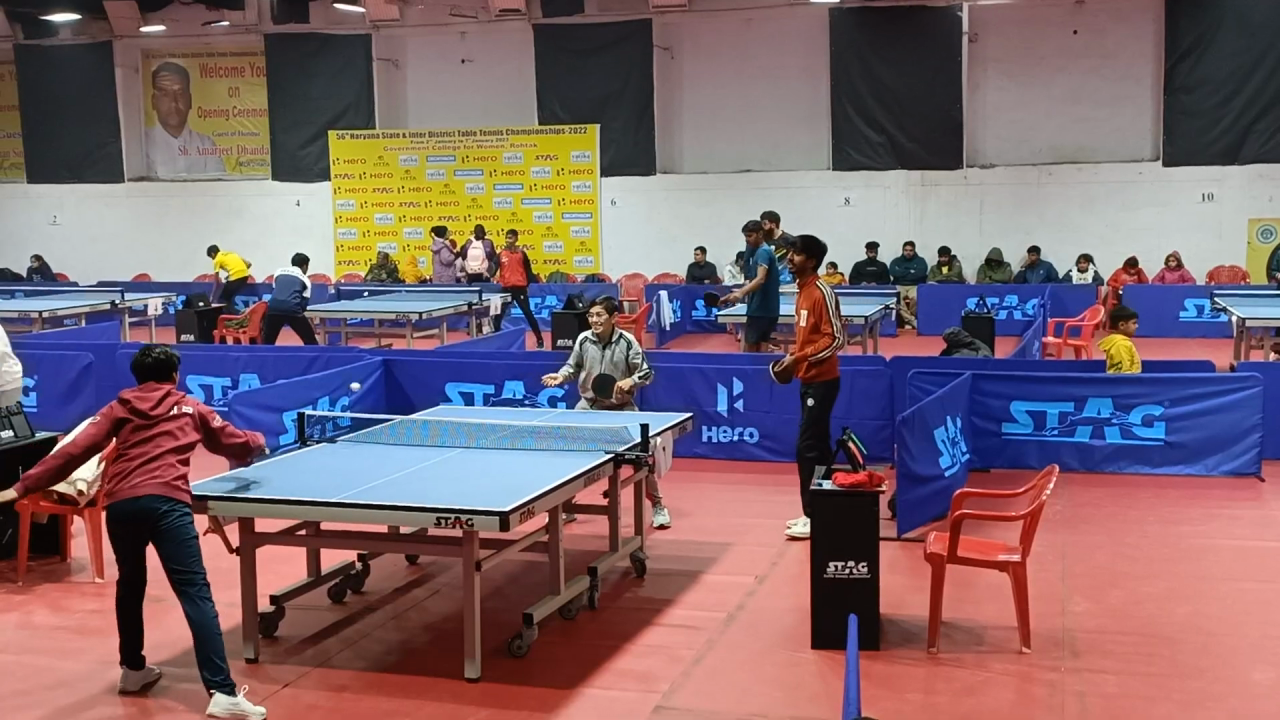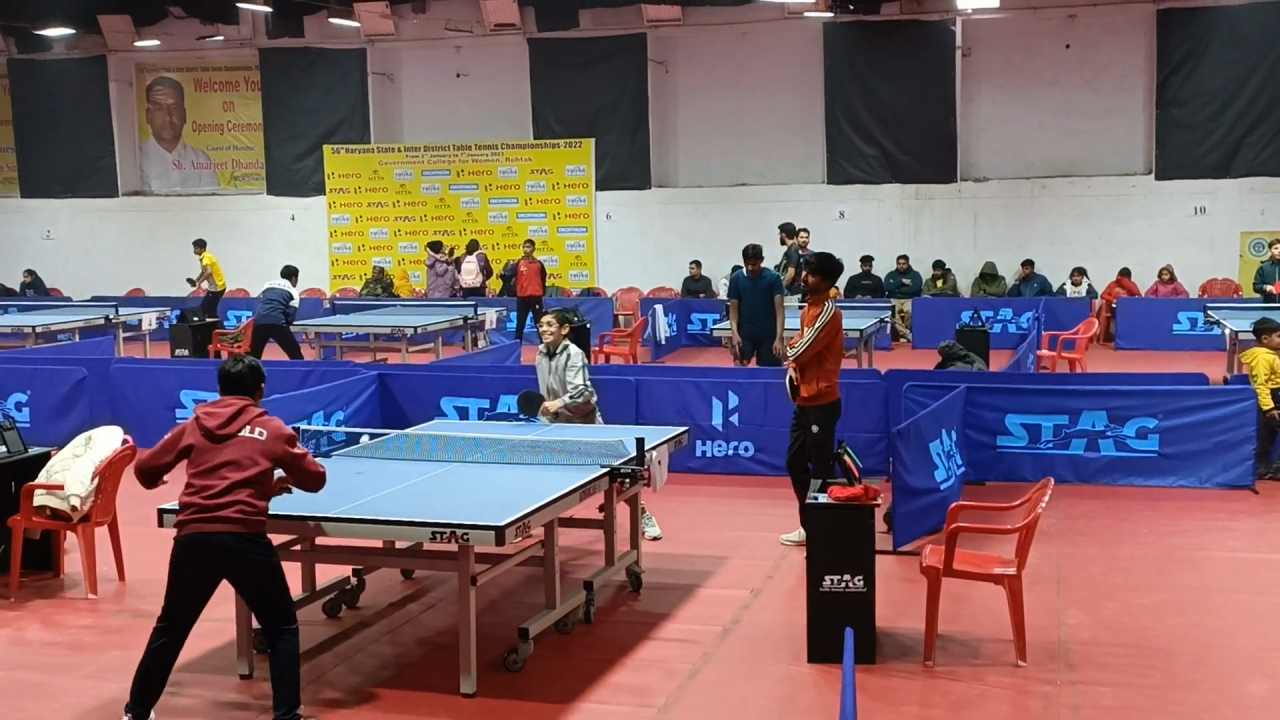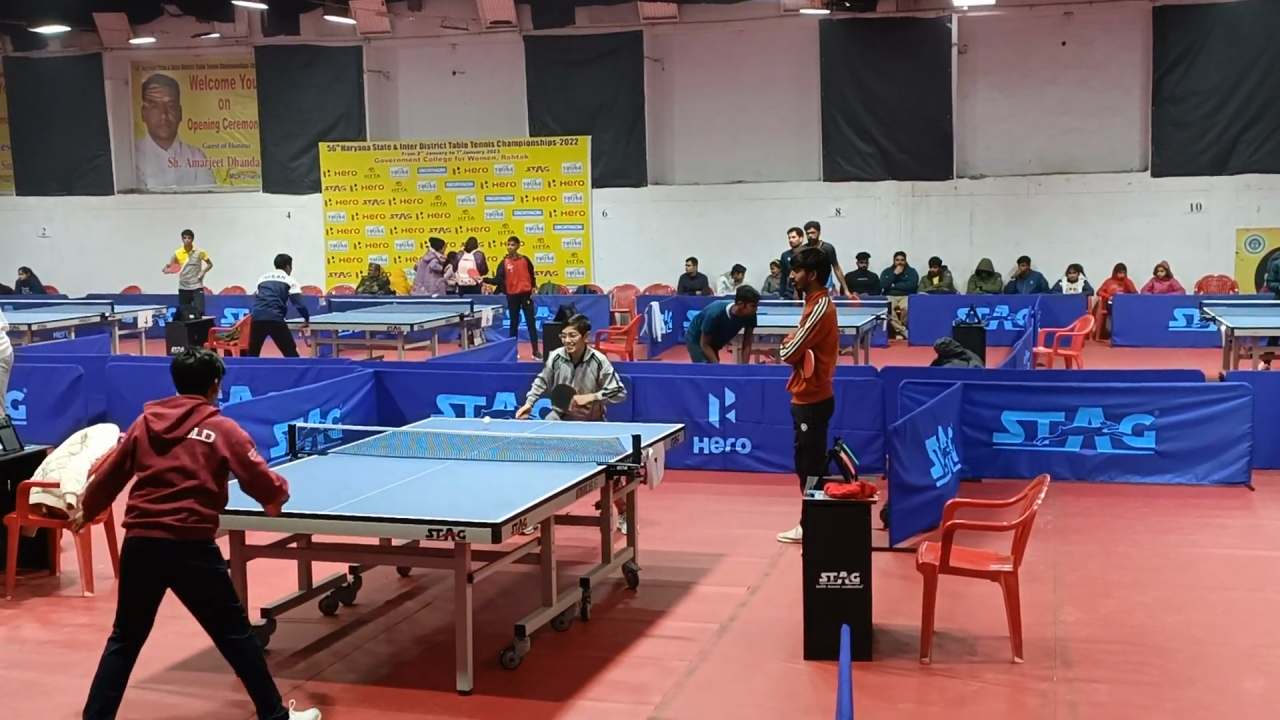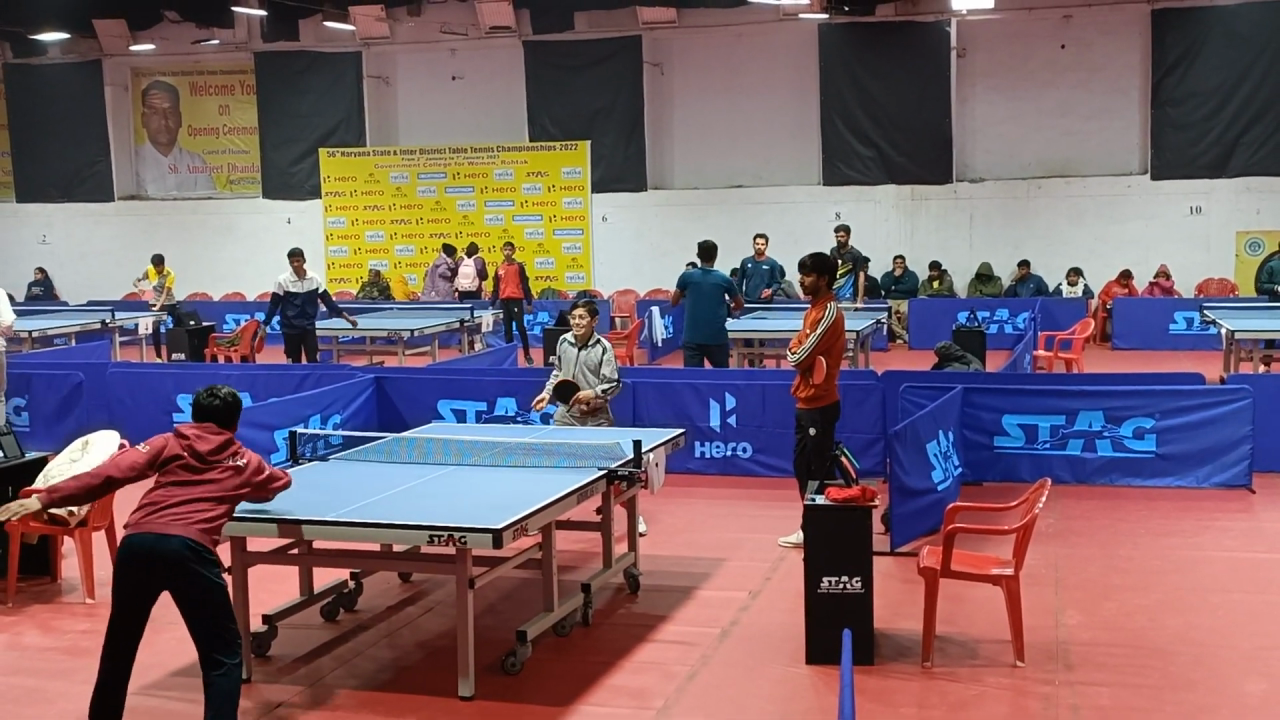
dt=1s
person 1, frame 1
left shoulder: (118, 408)
right shoulder: (190, 407)
left elbow: (73, 453)
right elbow: (238, 446)
right wrist: (256, 441)
left hip: (120, 507)
right hip: (166, 503)
left knee: (130, 583)
right knee: (196, 593)
left ankle: (133, 669)
person 1, frame 2
left shoulder: (194, 424)
right shoulder: (273, 429)
left elbow: (146, 468)
right elbow: (315, 479)
left wrist: (155, 481)
right wrist: (281, 481)
left hip: (194, 538)
right hip: (246, 539)
left knee: (170, 627)
right knee: (281, 628)
person 1, frame 3
left shoulder: (142, 424)
right shoulder: (222, 429)
left elbow: (106, 479)
right elbow: (265, 485)
left wrist: (86, 509)
right wrist: (280, 493)
left hip: (138, 545)
right hip: (190, 546)
left knee: (126, 637)
right knee: (235, 633)
person 1, frame 4
left shoulder: (166, 445)
right shoulder: (246, 461)
left elbow: (113, 472)
right elbow: (280, 481)
left wrist: (47, 497)
left hip: (138, 544)
right hip: (190, 550)
left knee: (119, 645)
right knee: (224, 655)
person 2, frame 1
left shoulder: (822, 293)
right shoulder: (802, 292)
left elbow: (836, 339)
left wrist: (799, 357)
right wrist: (794, 355)
left hip: (822, 381)
right hip: (809, 379)
left knee: (807, 447)
right knee: (818, 446)
left ankle: (814, 515)
person 2, frame 2
left shoulder: (827, 313)
right shoulder: (809, 308)
left elbow: (797, 351)
left wrist: (791, 345)
right wrist: (792, 367)
left hip: (821, 403)
right hip: (804, 401)
left knee: (820, 470)
right knee: (795, 464)
person 2, frame 3
left shoulder: (820, 308)
right shoulder: (815, 304)
left elbow: (789, 353)
right elbow: (797, 345)
left wrist: (788, 347)
right wrist: (791, 345)
left hip: (812, 399)
right hip: (806, 396)
left knee: (812, 466)
right knee: (805, 464)
person 2, frame 4
left shoulder: (829, 313)
right shoulder: (813, 309)
left elbow: (800, 358)
right elbow: (796, 348)
left wrist: (796, 353)
right wrist: (797, 351)
left hip: (819, 404)
right hip: (807, 401)
left knee: (818, 470)
right knee: (803, 466)
person 3, frame 1
left shoulder: (627, 342)
right shoulder: (583, 340)
left elbow: (647, 373)
right elbow: (572, 367)
left wrist: (630, 382)
right wrist: (560, 376)
left hip: (621, 408)
right hip: (589, 406)
left ankle: (658, 506)
person 3, frame 2
left shoulder: (572, 353)
right shoulder: (541, 353)
left elbow: (581, 391)
left wrist: (558, 403)
right wrist: (547, 404)
left hip: (586, 419)
right hip: (556, 420)
left ankle: (644, 517)
person 3, frame 3
left shoulder: (598, 361)
right shoulder: (556, 357)
left elbow: (619, 392)
right elbow: (541, 381)
left wrist: (591, 397)
right wrist: (530, 402)
left hip: (590, 421)
right hip: (559, 418)
left knee: (611, 469)
right knee: (538, 464)
left ankle: (624, 515)
right ankle: (532, 515)
person 3, frame 4
left shoulder: (603, 347)
right shoulder: (564, 342)
left elbow: (613, 384)
left wrist: (593, 393)
right wrist: (547, 392)
left hip: (596, 417)
right hip: (567, 413)
left knee: (610, 466)
right knee: (550, 459)
left ankle: (632, 514)
